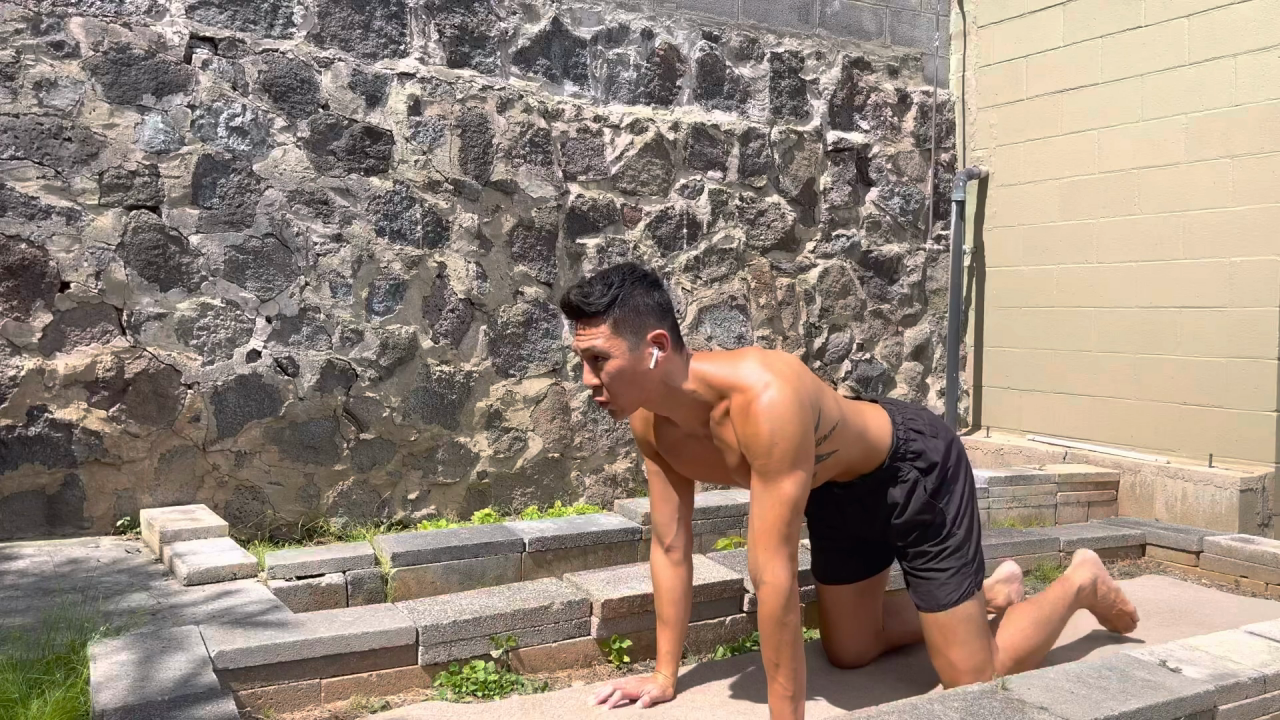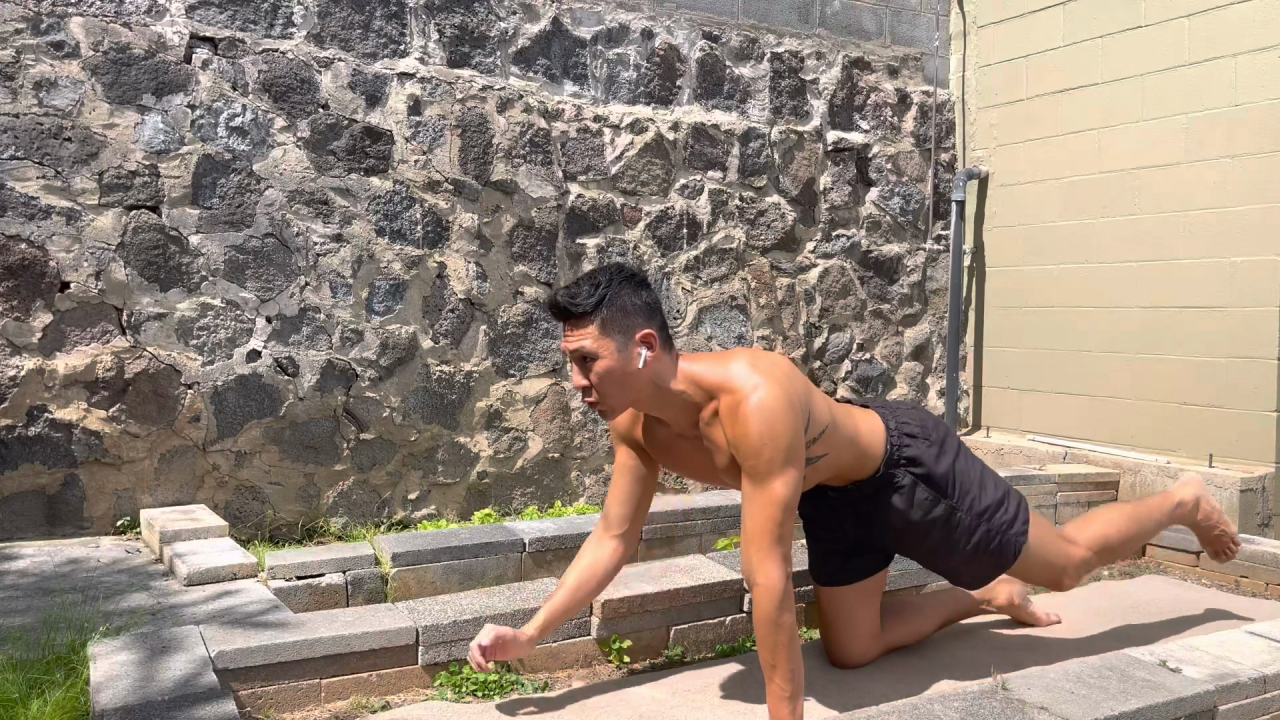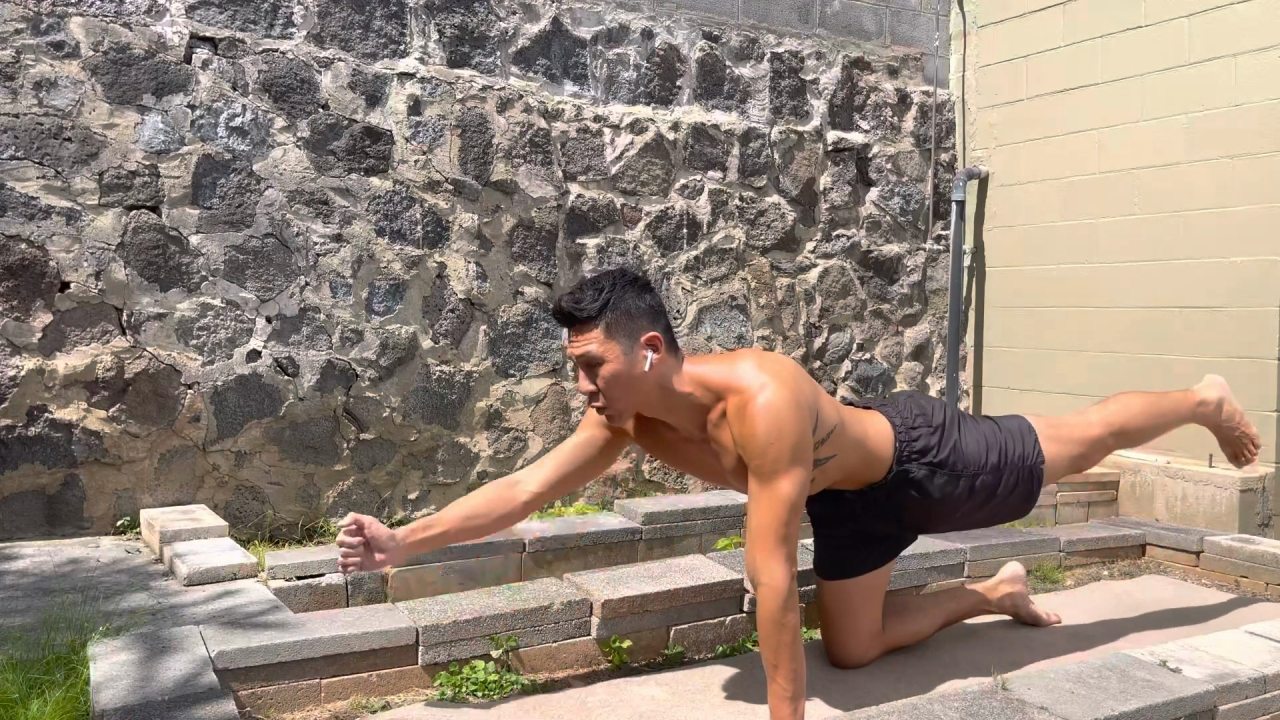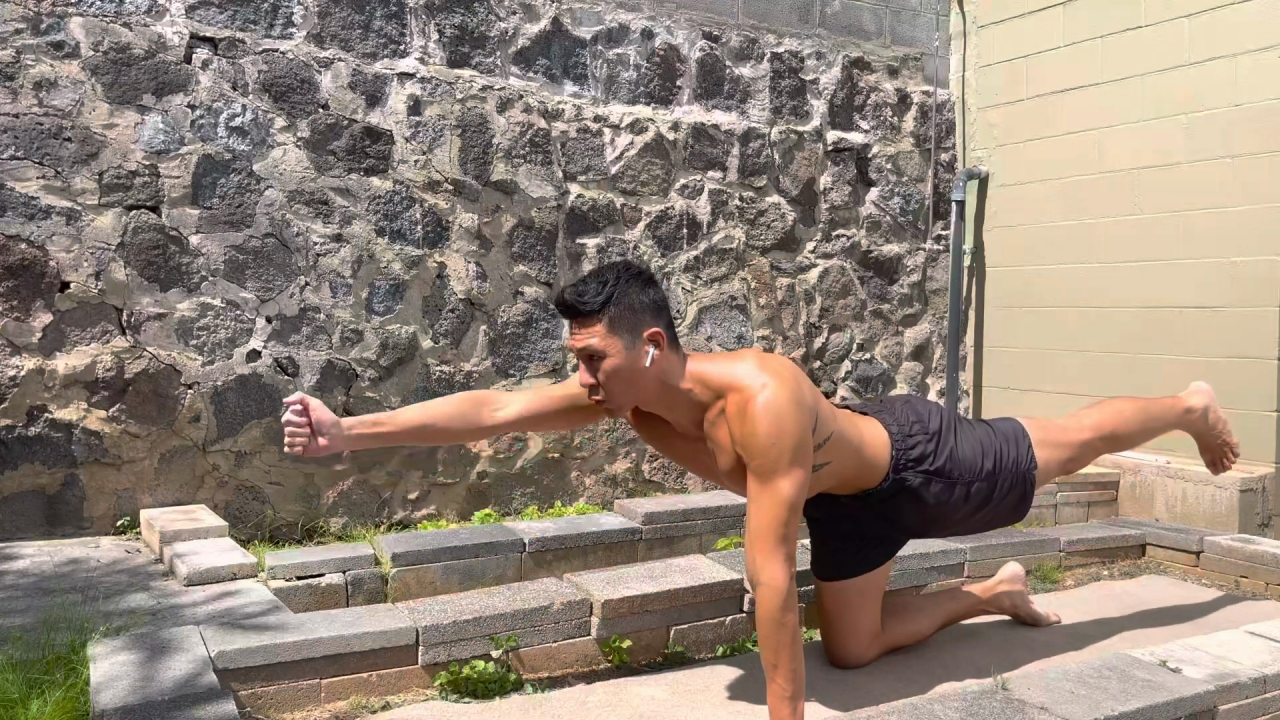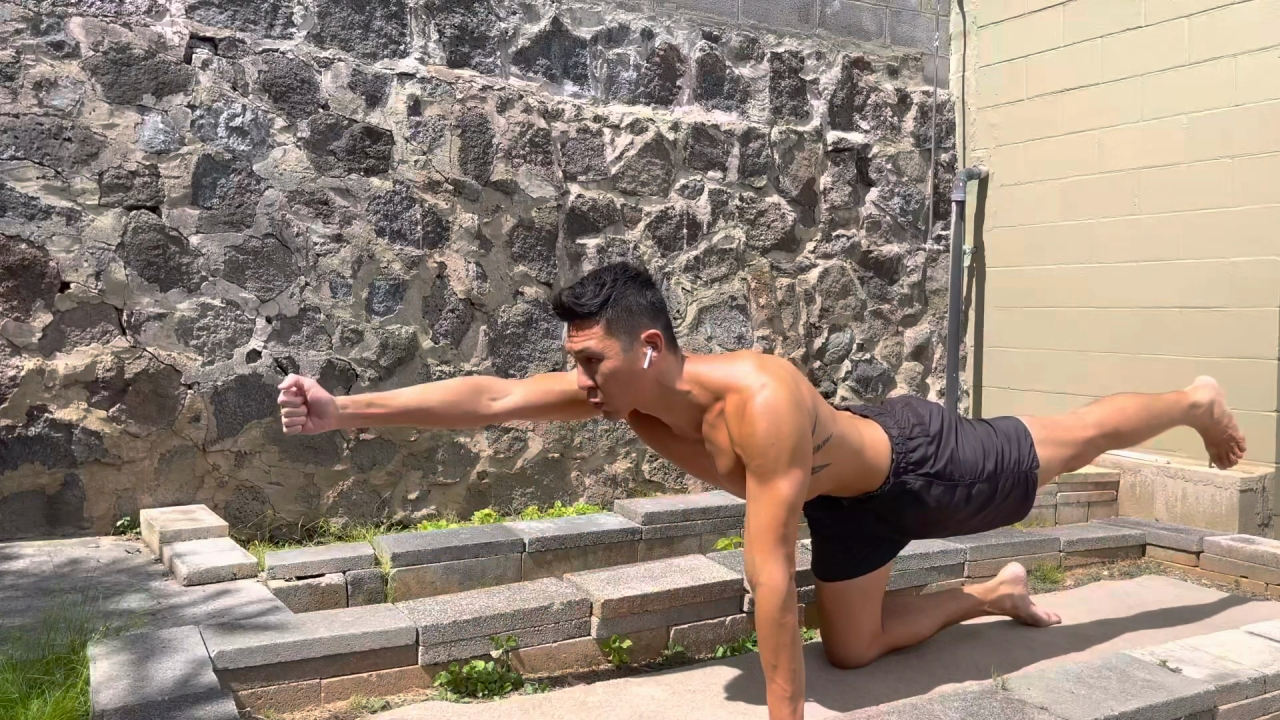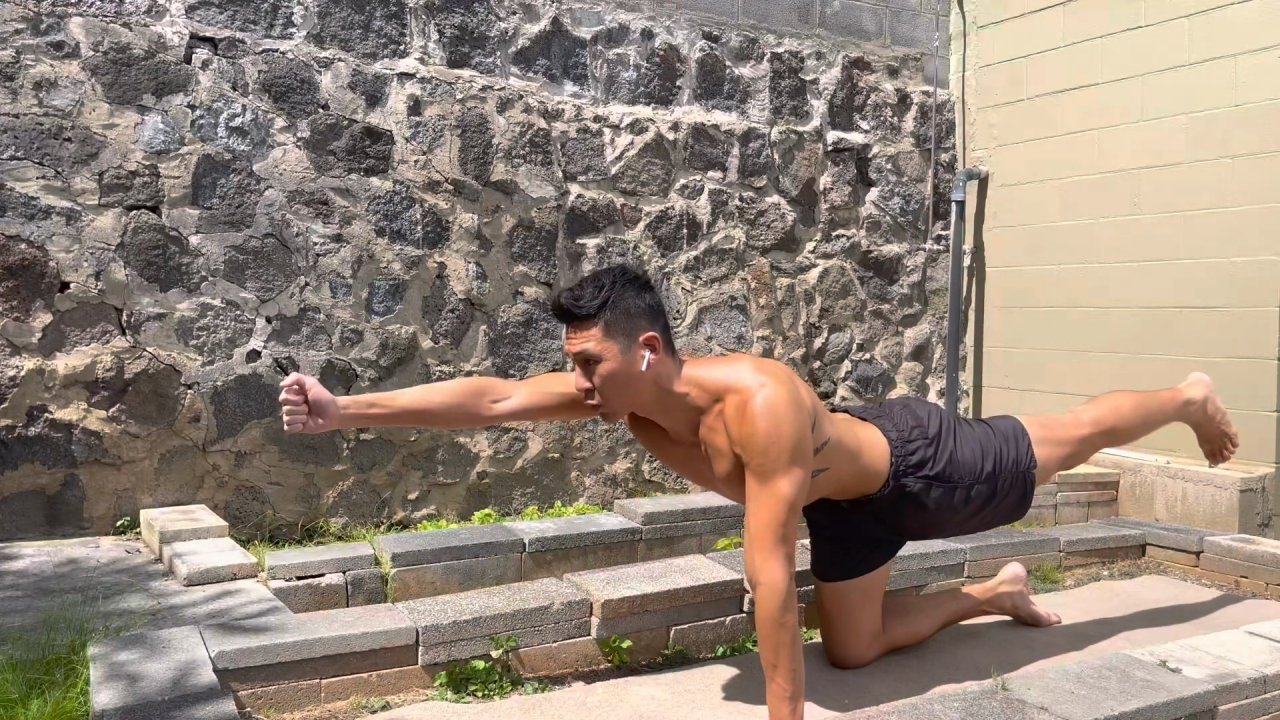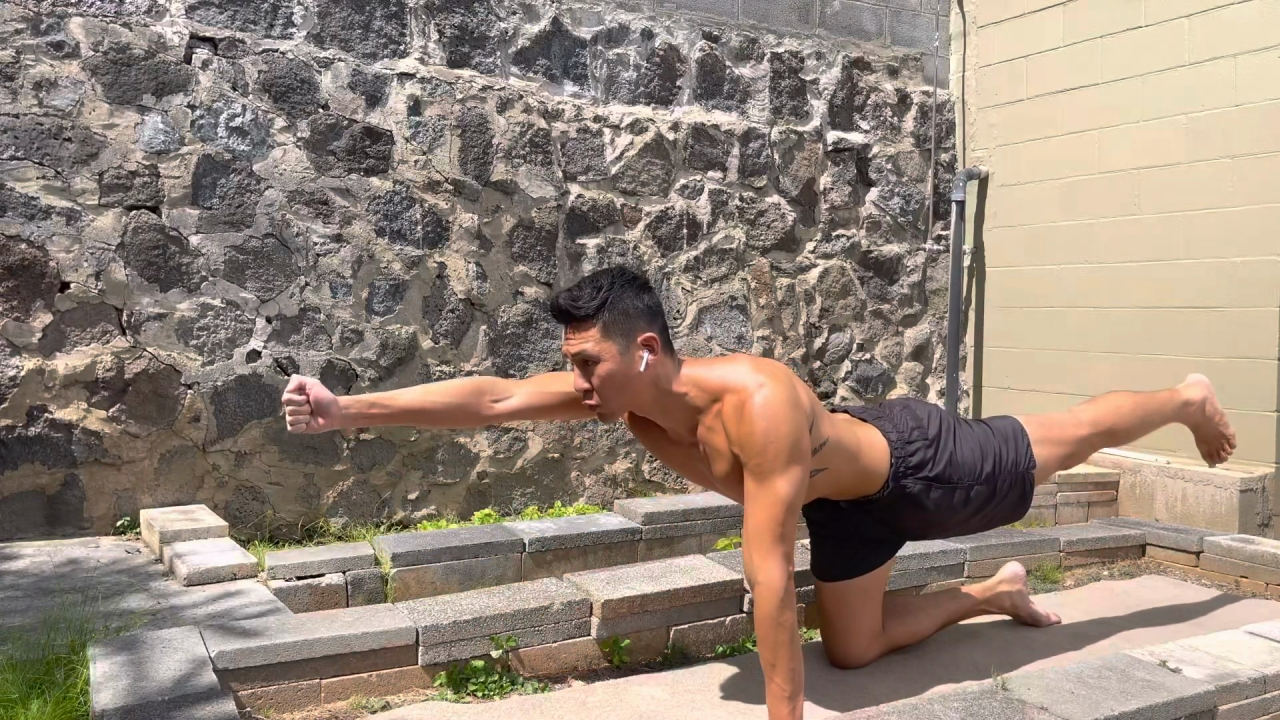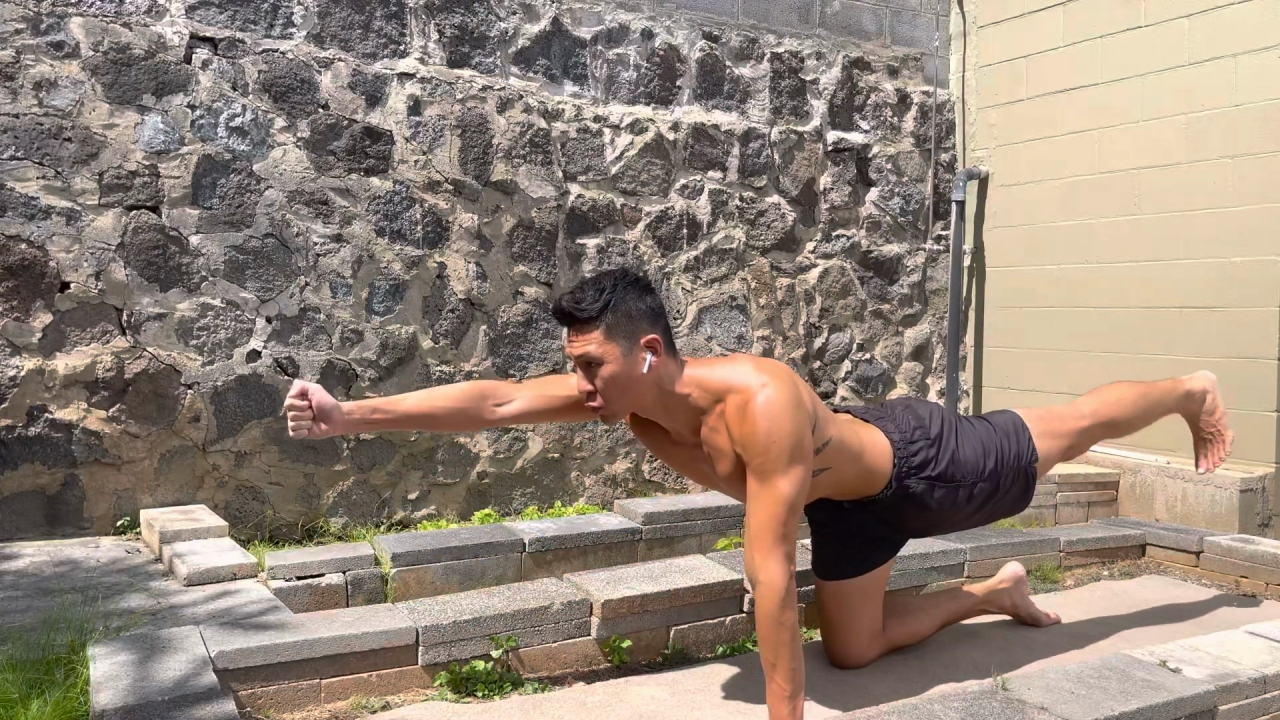
dt=0.5s
person 1, frame 1
left shoulder: (765, 400)
right shoulder: (649, 423)
left elbow: (773, 574)
right elbow: (670, 547)
left hip: (914, 463)
right hip: (840, 485)
right knee: (848, 652)
left ankle: (1079, 581)
right ankle: (990, 589)
person 1, frame 2
left shoulder: (755, 399)
right shoulder: (635, 421)
left elbow: (769, 579)
right elbow: (612, 537)
right wrist: (531, 633)
left hip: (909, 463)
right hip: (835, 490)
left knee: (1065, 561)
right knee: (853, 649)
left ankle: (1181, 501)
right ankle: (990, 593)
person 1, frame 3
left shoulder: (761, 401)
right shoulder: (630, 415)
left elbow: (770, 575)
right elbow: (525, 487)
right wrist: (401, 540)
left hip: (921, 458)
right hip: (850, 490)
left knee: (1078, 441)
left ankle: (1203, 401)
right ankle: (995, 593)
person 1, frame 4
left shoulder: (761, 398)
right shoulder: (623, 395)
left elbow: (769, 572)
right elbow: (492, 408)
right wrist: (350, 431)
left hip: (916, 463)
right hip: (847, 492)
left knee: (1062, 449)
left ankle: (1189, 408)
right ankle: (995, 593)
person 1, frame 5
left shoulder: (759, 399)
right shoulder: (620, 390)
left elbow: (769, 570)
right elbow: (489, 395)
right wrist: (343, 407)
left hip: (916, 462)
right hip: (846, 488)
left knee: (1067, 442)
left ankle: (1193, 401)
right ankle: (997, 594)
person 1, frame 6
left shoulder: (758, 401)
right shoulder: (618, 391)
left elbow: (769, 571)
right elbow: (493, 398)
right wrist: (345, 410)
left hip: (913, 464)
right hip: (846, 491)
left knee: (1064, 442)
left ankle: (1188, 398)
right ankle: (995, 593)
person 1, frame 7
left shoulder: (757, 400)
right shoulder: (621, 393)
left elbow: (769, 570)
right elbow: (491, 398)
right wrist: (347, 409)
left hip: (914, 465)
right hip: (845, 491)
left knee: (1062, 441)
left ankle: (1187, 400)
right ankle: (998, 592)
person 1, frame 8
left shoulder: (760, 402)
right shoulder: (619, 392)
left elbow: (770, 572)
right elbow: (494, 400)
right wrist: (347, 414)
left hip: (914, 463)
right hip: (848, 491)
left knee: (1067, 433)
left ankle: (1187, 392)
right ankle: (994, 593)
